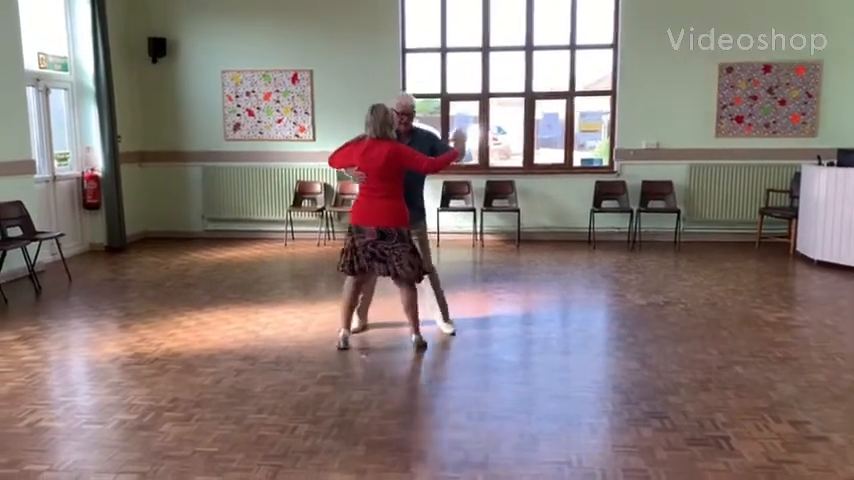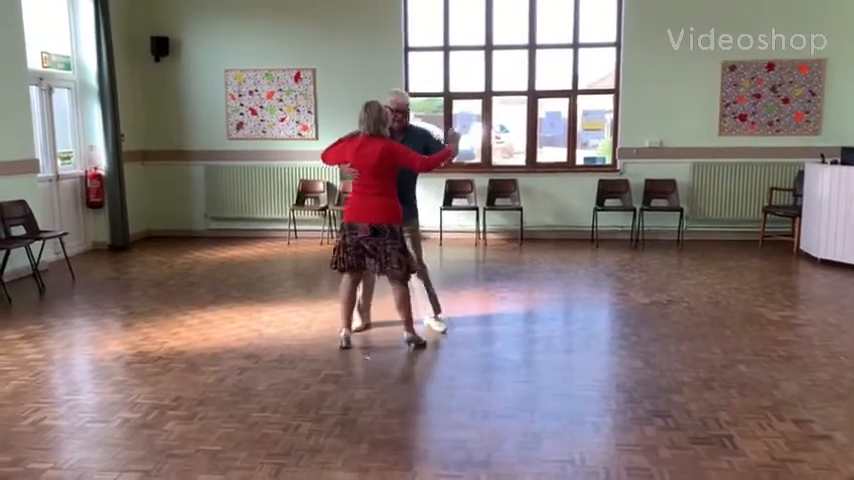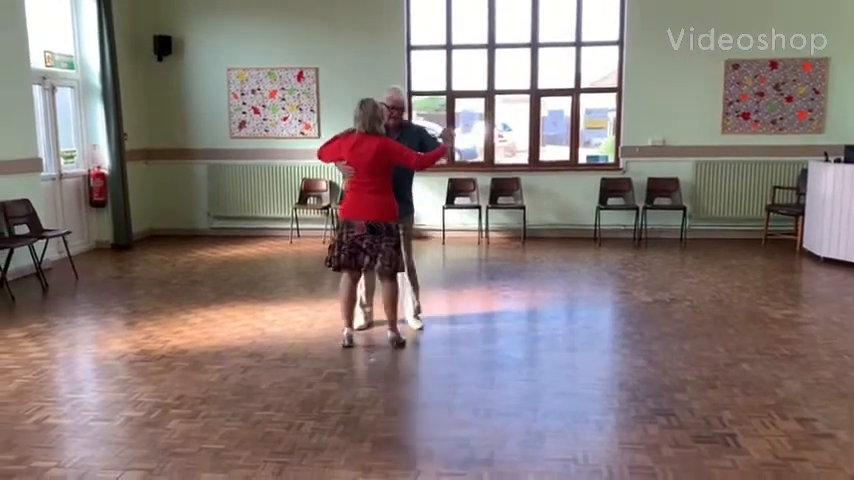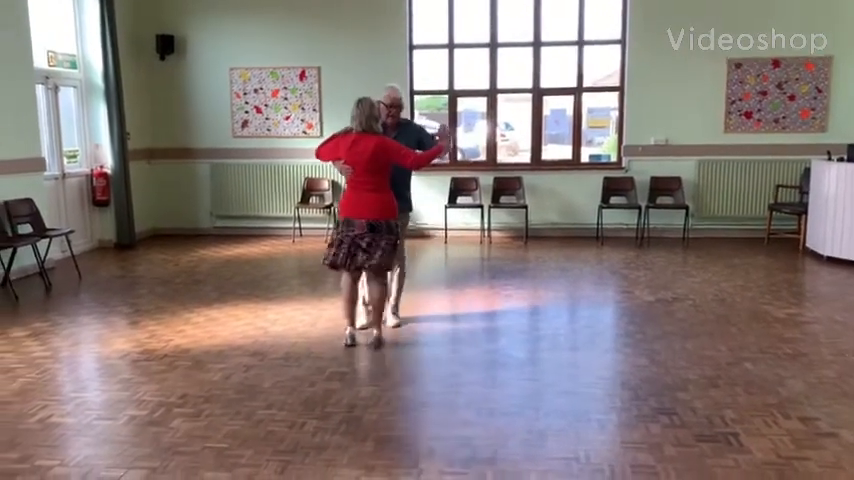
dt=0.1s
person 1, frame 1
left shoulder: (357, 149)
right shoulder: (397, 150)
left elbow: (333, 161)
right elbow: (430, 165)
right wrist: (456, 152)
left hip: (362, 219)
right hip: (392, 221)
left knee: (355, 278)
right knee: (405, 279)
left ankle: (344, 332)
right ankle: (415, 334)
person 1, frame 2
left shoulder: (350, 146)
right shoulder: (390, 148)
left elbow: (326, 157)
right elbow: (423, 164)
right wrist: (450, 150)
left hip: (356, 217)
right hip: (385, 218)
left knee: (351, 275)
right knee: (397, 276)
left ankle: (345, 332)
right ankle: (410, 332)
person 1, frame 3
left shoulder: (346, 143)
right shoulder: (386, 145)
left elbow: (322, 154)
right elbow: (419, 162)
right wrist: (444, 148)
left hip: (353, 214)
right hip: (382, 215)
left knee: (349, 274)
right knee: (387, 274)
left ankle: (347, 331)
right ankle: (392, 330)
person 1, frame 4
left shoulder: (344, 142)
right shoulder: (383, 144)
left elbow: (320, 153)
right elbow: (416, 161)
right wrist: (441, 147)
left hip: (351, 213)
right hip: (381, 213)
left knee: (350, 272)
right knee: (377, 273)
left ankle: (350, 330)
right ankle: (376, 330)
person 2, frame 1
left shoulder: (425, 139)
right wrist: (353, 172)
left hip: (413, 214)
left knee: (425, 266)
left ankle: (444, 317)
right ankle: (360, 316)
person 2, frame 2
left shoulder: (419, 136)
right wrist: (347, 168)
left hip: (405, 211)
left knee: (416, 263)
left ankle: (434, 313)
right ankle: (363, 314)
person 2, frame 3
left shoulder: (415, 133)
right wrist: (343, 166)
left hip: (401, 208)
left knee: (405, 261)
left ankle: (413, 312)
right ankle: (364, 312)
person 2, frame 4
left shoulder: (412, 131)
right wrist: (340, 165)
left hip: (398, 204)
left knee: (396, 257)
left ankle: (392, 309)
right ankle: (366, 311)
